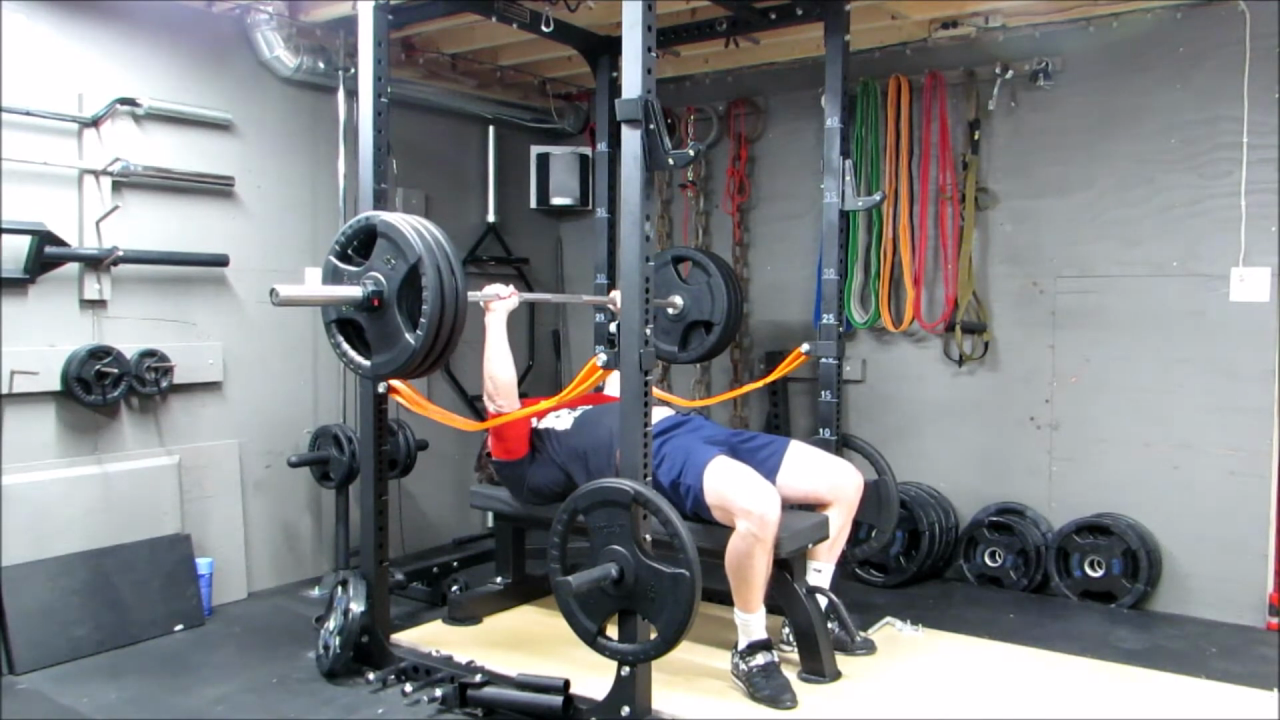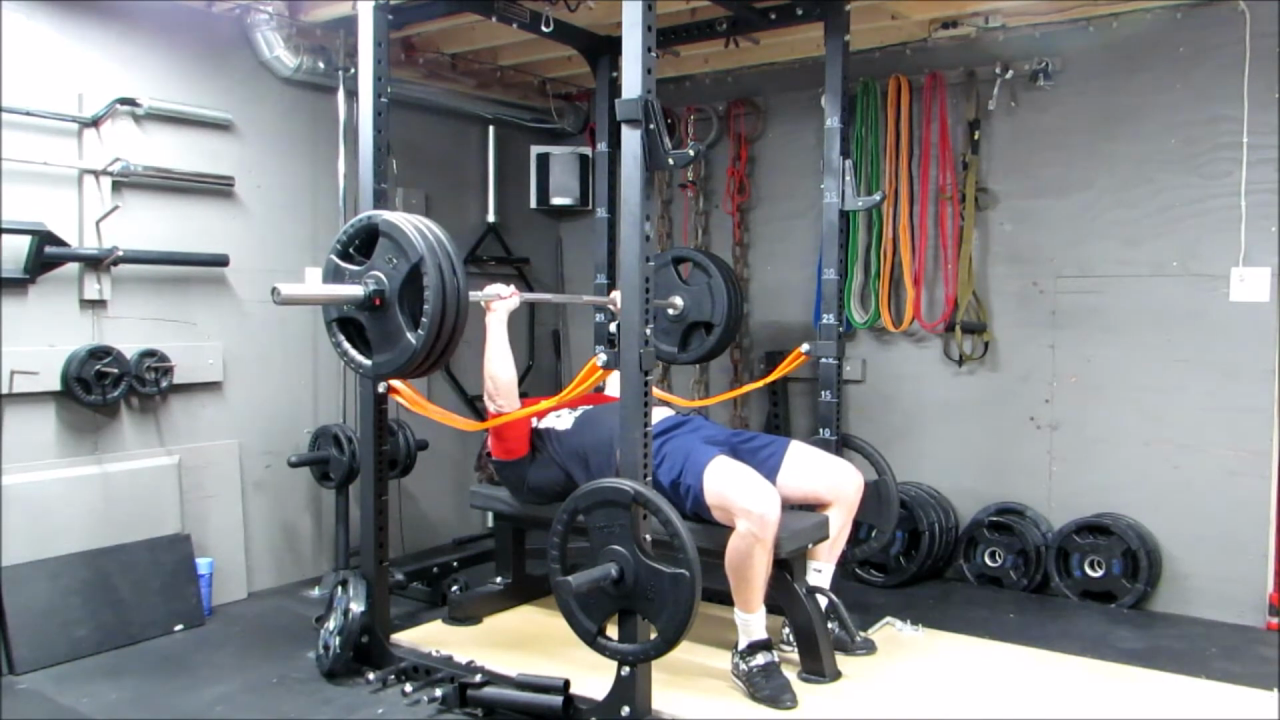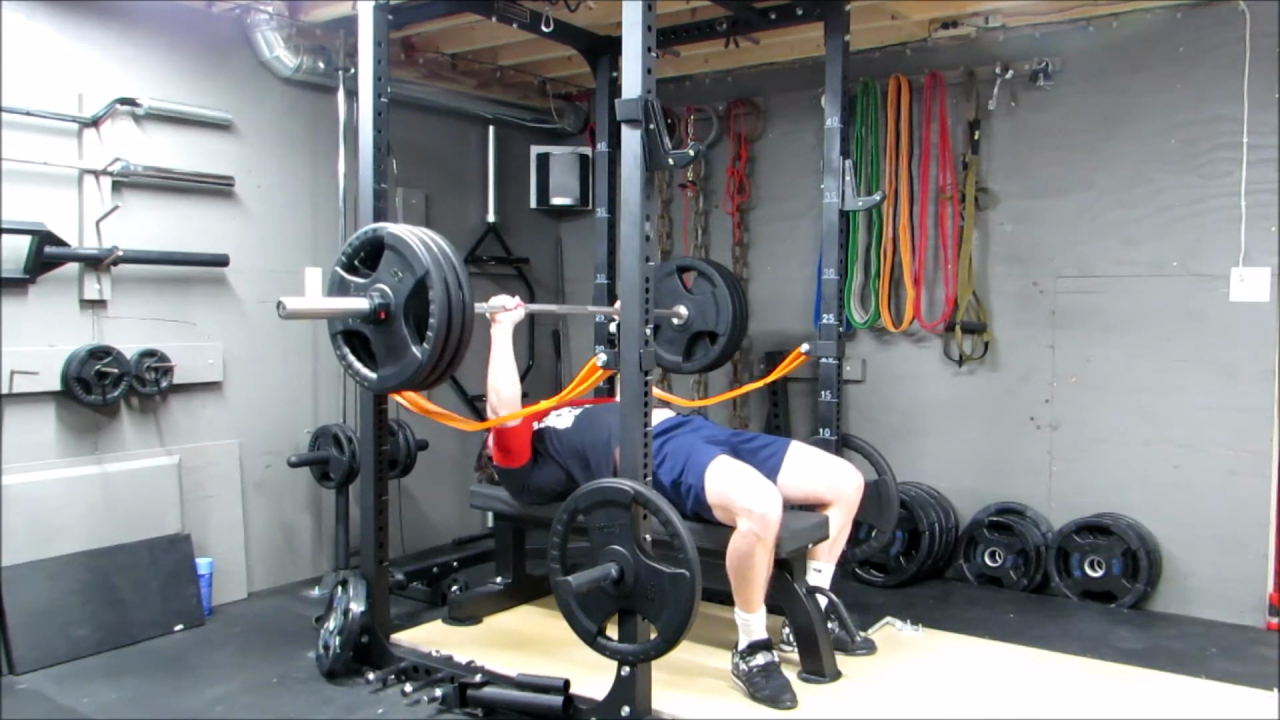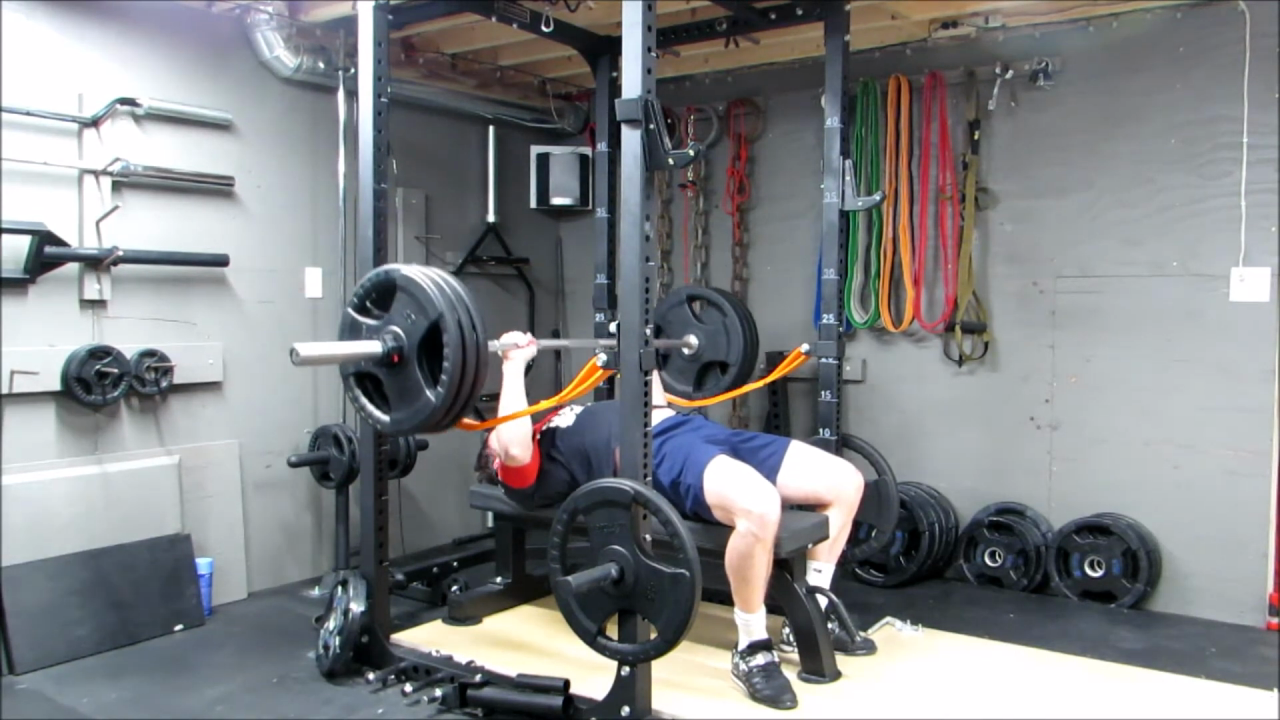
dt=0.4s
person 1, frame 1
left shoulder: (570, 418)
right shoulder: (525, 465)
left elbow: (623, 383)
right elbow: (500, 400)
right wrist: (496, 318)
left knee: (845, 483)
right knee: (757, 508)
right ankle: (751, 651)
person 1, frame 2
left shoulder: (570, 416)
right shoulder: (525, 465)
right elbow: (500, 400)
right wrist: (498, 317)
left knee: (845, 482)
right knee: (757, 508)
right ankle: (751, 651)
person 1, frame 3
left shoulder: (573, 423)
right shoulder: (525, 468)
right elbow: (503, 411)
right wrist: (503, 329)
left knee: (845, 482)
right knee: (759, 507)
right ankle: (752, 651)
person 1, frame 4
left shoulder: (572, 427)
right shoulder: (530, 470)
left elbow: (652, 409)
right elbow: (515, 450)
right wrist: (514, 366)
left knee: (845, 483)
right knee: (757, 508)
right ankle: (752, 652)
